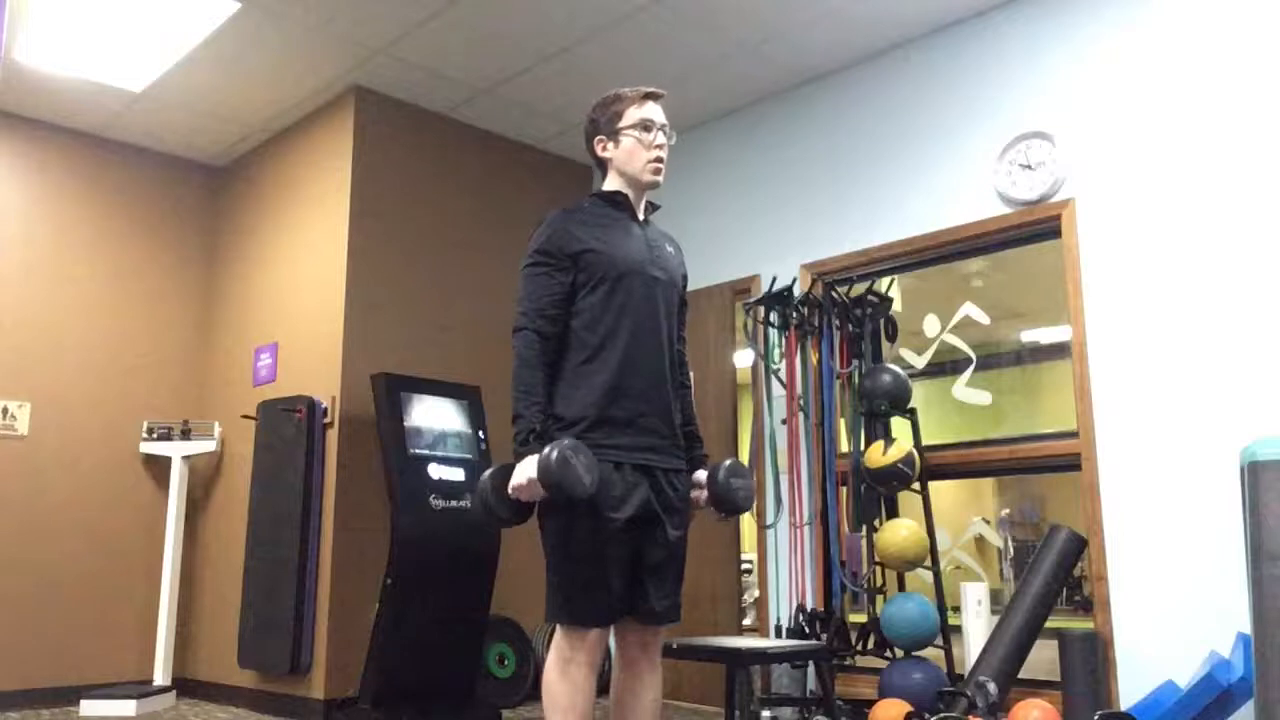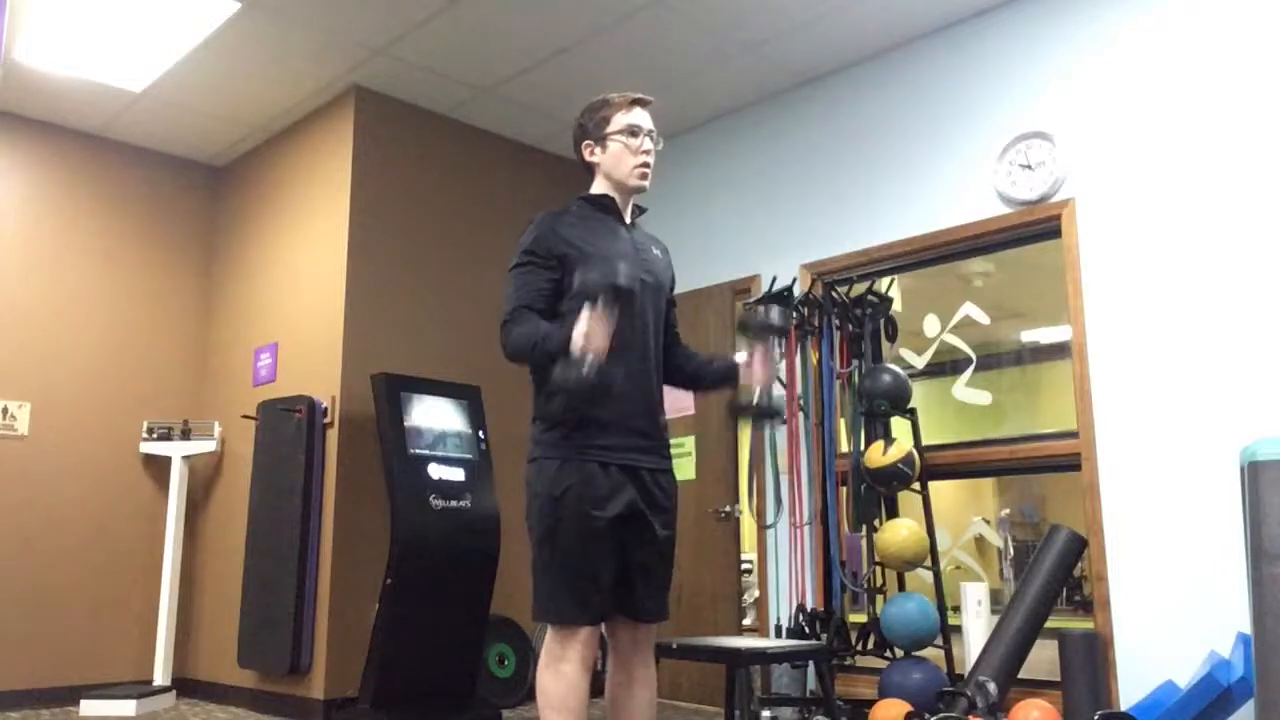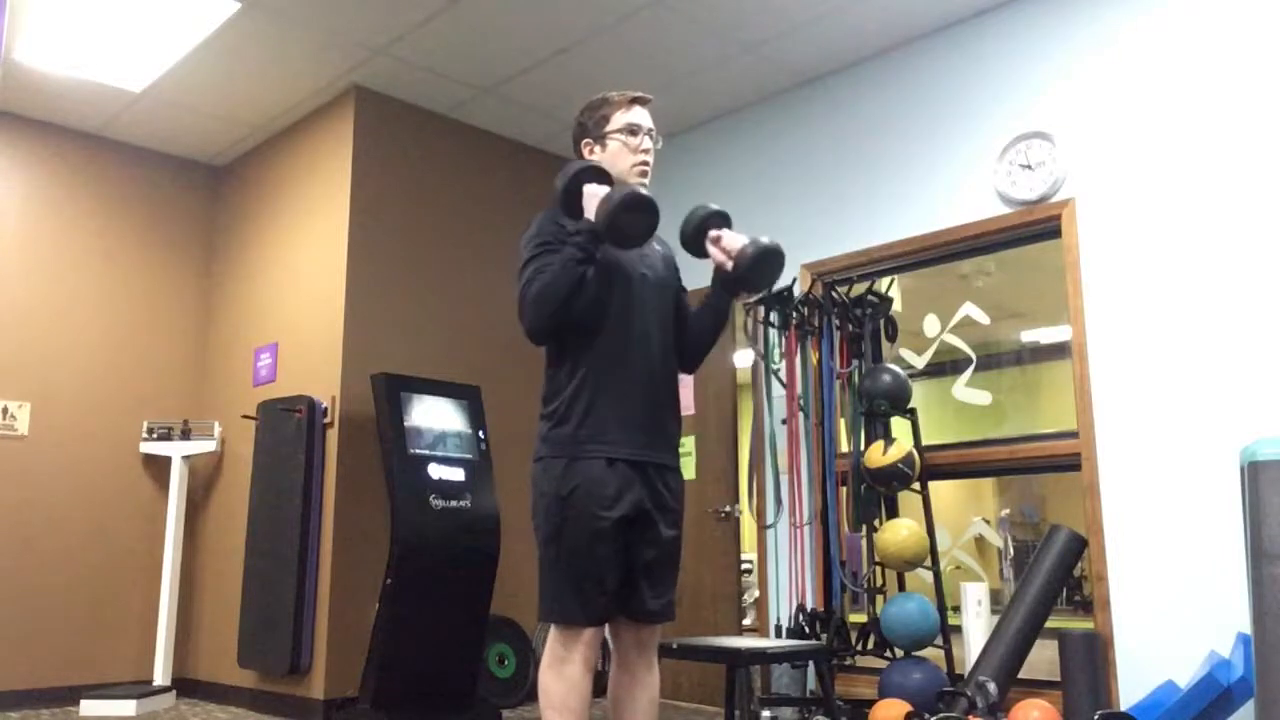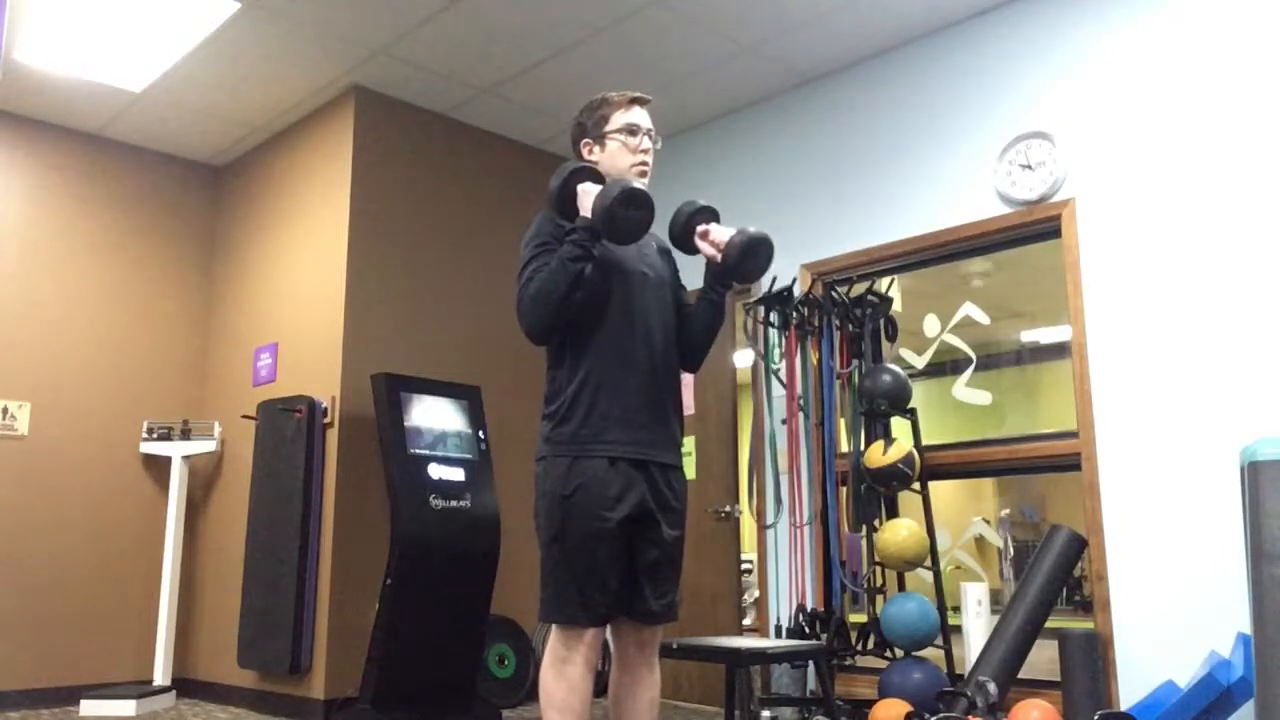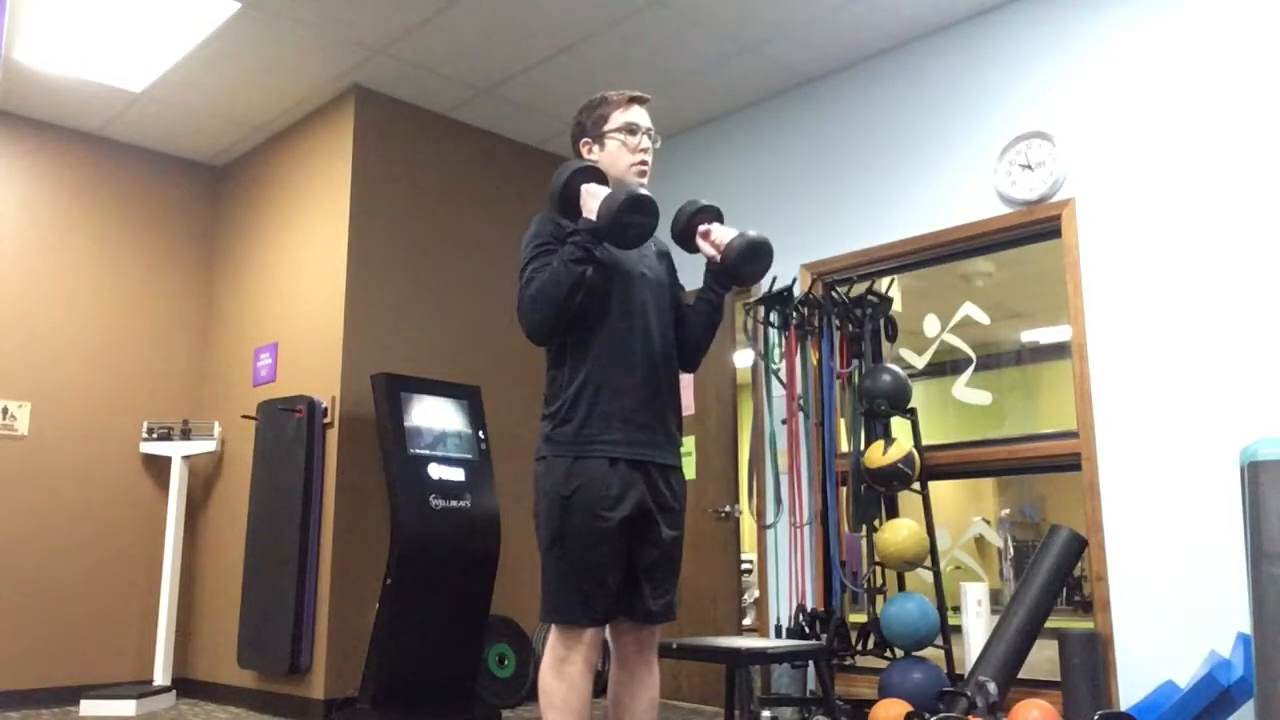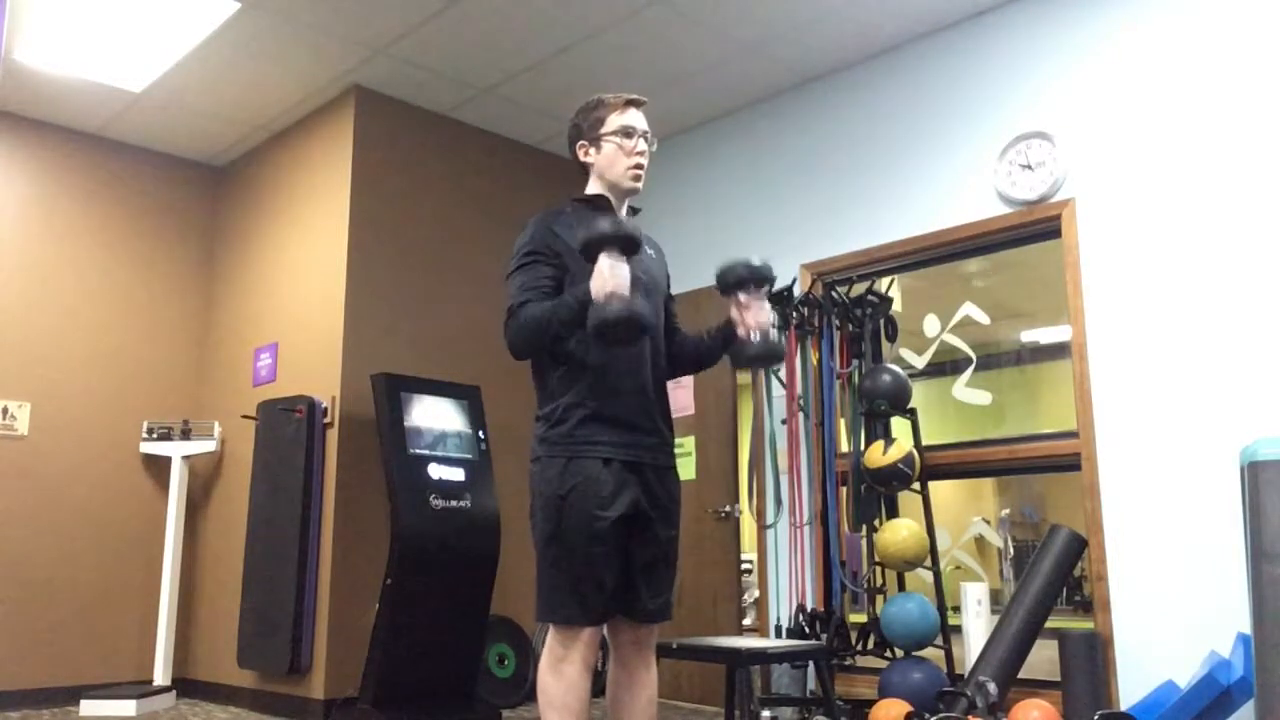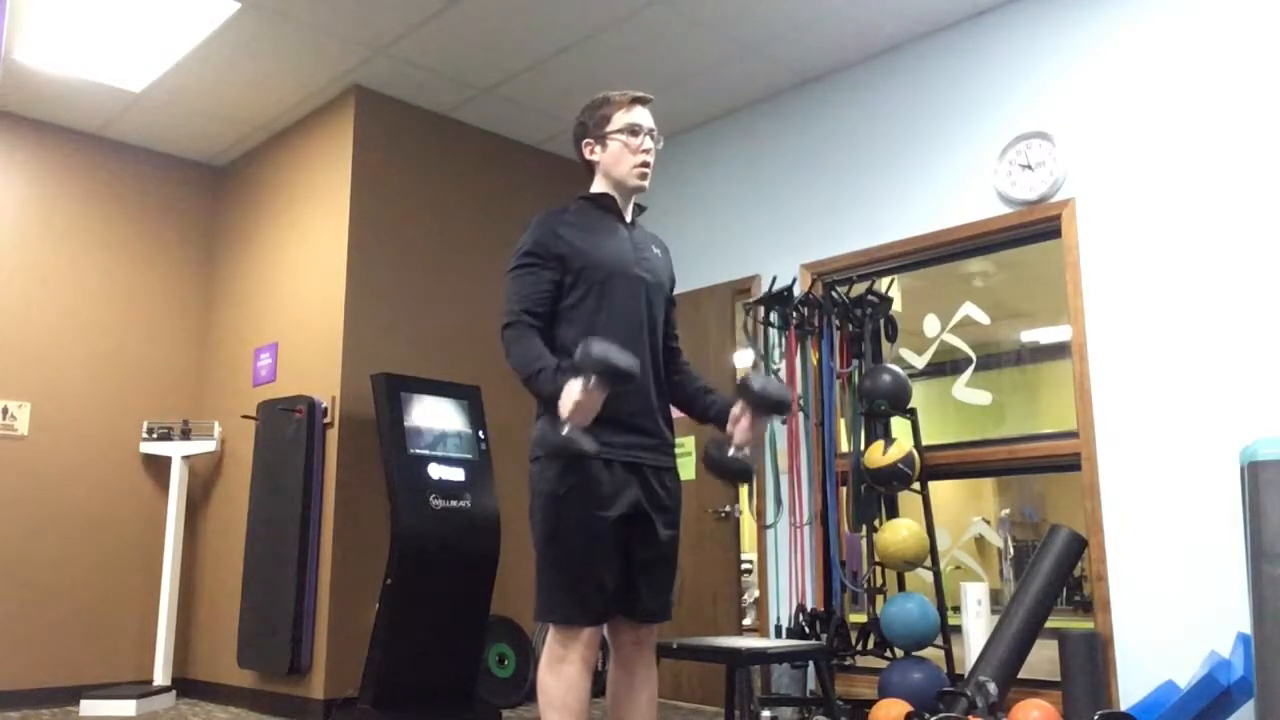
dt=0.4s
person 1, frame 1
left shoulder: (667, 248)
right shoulder: (568, 229)
right elbow: (531, 339)
left wrist: (696, 457)
right wrist: (530, 441)
left hip: (659, 466)
right hip: (588, 465)
left knee: (646, 633)
right knee: (581, 631)
person 1, frame 2
left shoulder: (654, 250)
right shoulder: (556, 231)
right elbow: (514, 332)
left wrist: (727, 370)
right wrist: (567, 339)
left hip: (647, 464)
right hip: (577, 459)
left knee: (638, 631)
right knee: (574, 629)
person 1, frame 3
left shoulder: (659, 249)
right shoulder: (560, 225)
left elbow: (687, 352)
right elbow: (537, 318)
left wrist: (725, 280)
right wrist: (589, 234)
left hip: (654, 461)
right hip: (582, 458)
left knee: (641, 632)
right knee: (576, 630)
person 1, frame 4
left shoulder: (656, 247)
right shoulder: (559, 226)
left elbow: (689, 352)
right elbow: (536, 317)
left wrist: (718, 275)
right wrist: (586, 233)
left hip: (657, 461)
right hip: (584, 457)
left knee: (643, 634)
right knee: (577, 631)
person 1, frame 5
left shoulder: (655, 246)
right shoulder: (560, 225)
left elbow: (684, 352)
right elbow: (537, 318)
left wrist: (717, 274)
right wrist: (588, 234)
left hip: (656, 460)
right hip: (585, 457)
left knee: (642, 634)
right knee: (578, 631)
person 1, frame 6
left shoulder: (649, 249)
right shoulder: (553, 230)
right elbow: (520, 329)
left wrist: (728, 333)
right wrist: (587, 296)
left hip: (650, 462)
right hip: (579, 457)
left knee: (639, 632)
right knee: (575, 630)
person 1, frame 7
left shoulder: (655, 249)
right shoulder: (556, 231)
right elbow: (519, 330)
left wrist: (723, 410)
right wrist: (558, 385)
left hip: (651, 462)
right hip: (582, 458)
left knee: (639, 632)
right knee: (575, 629)
